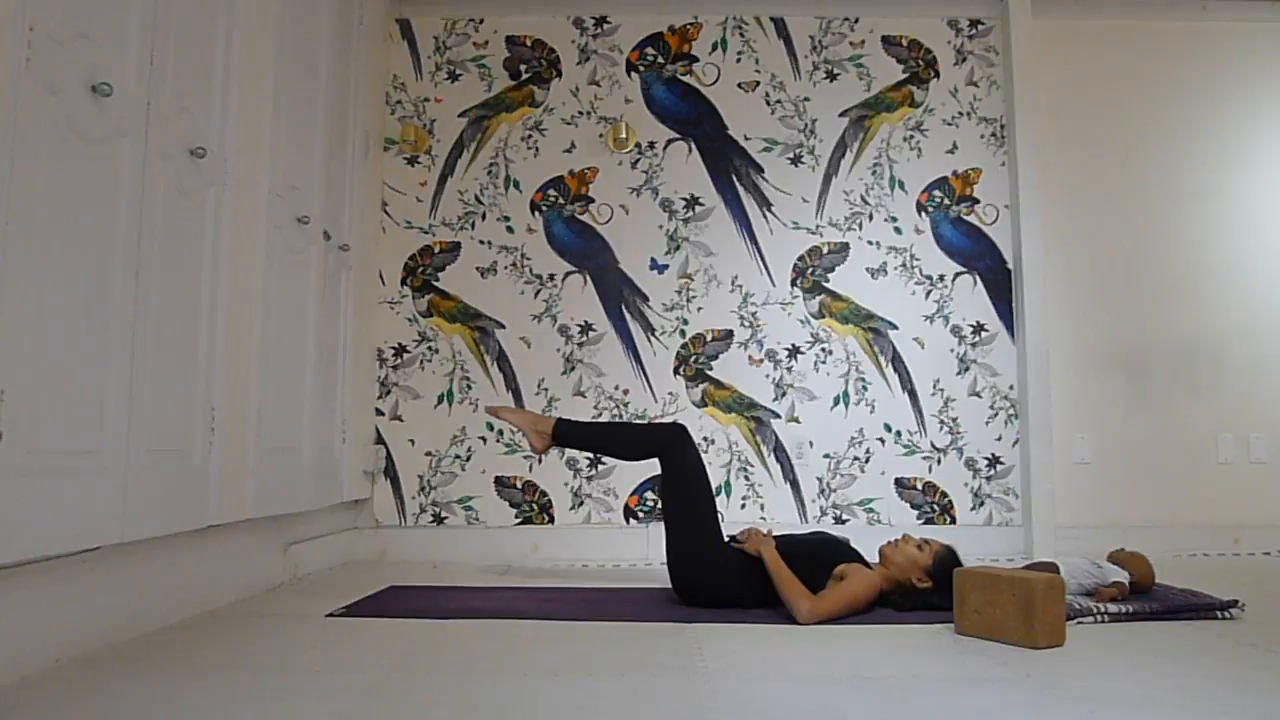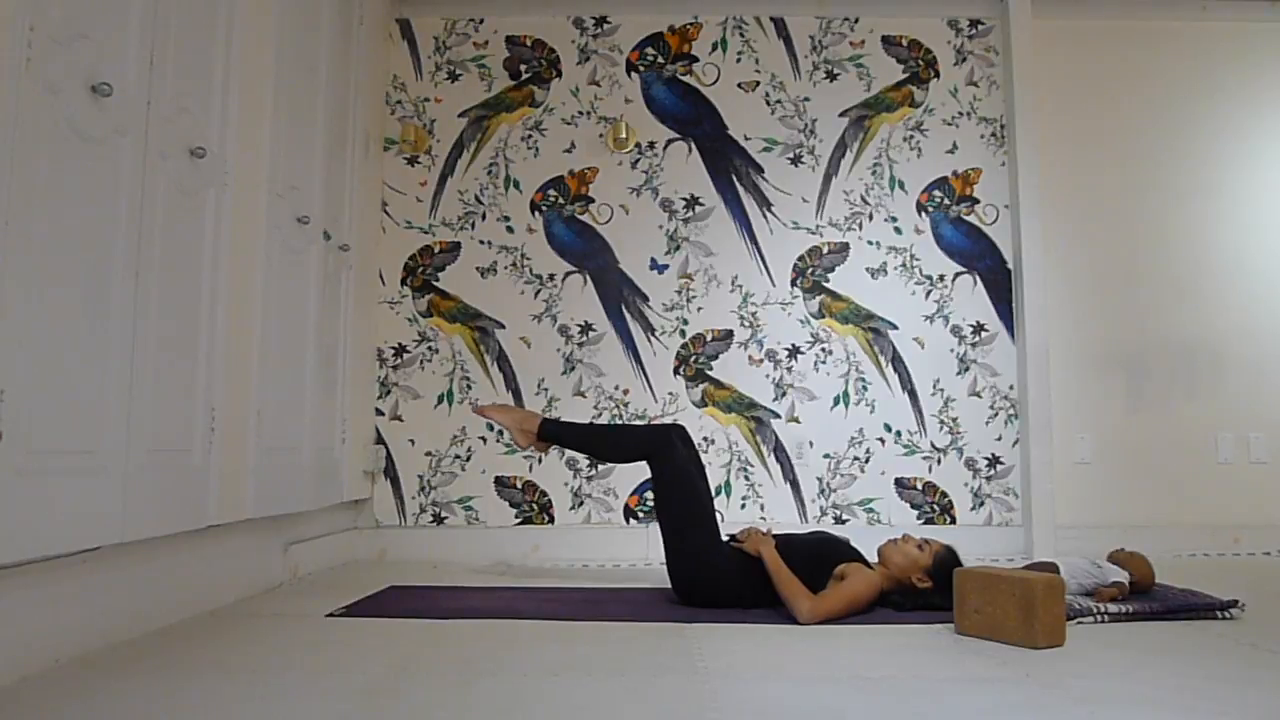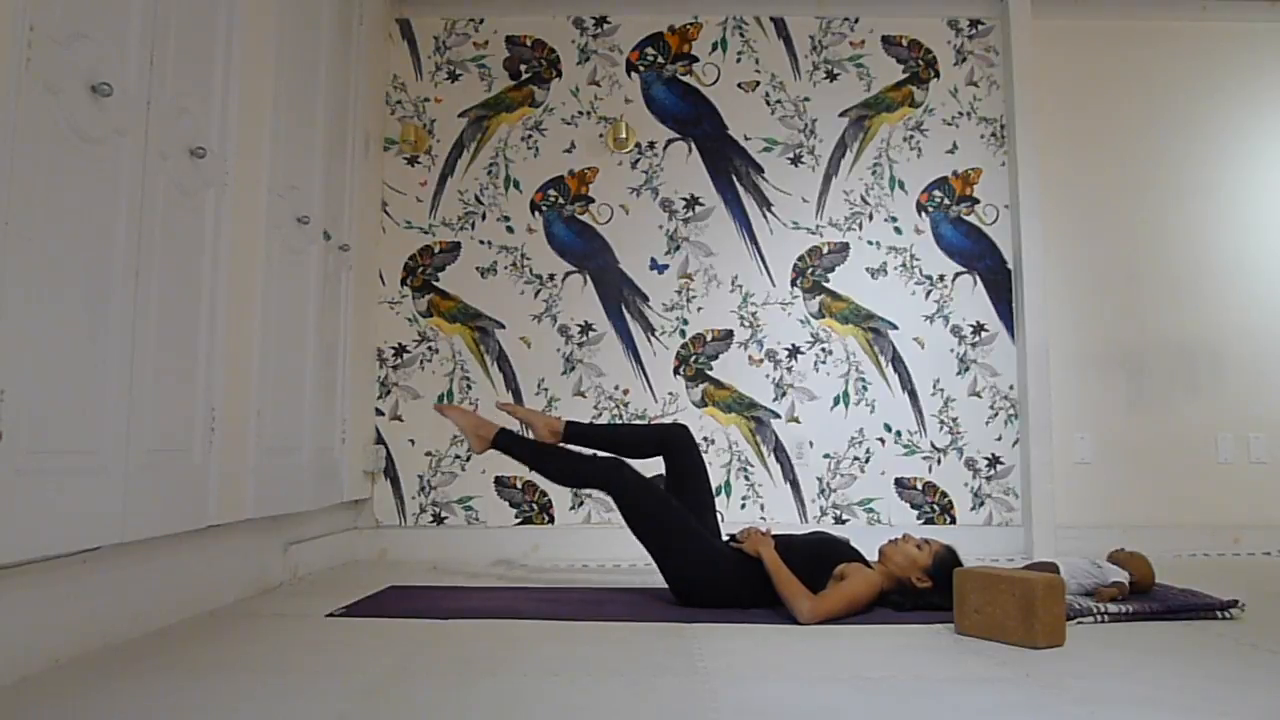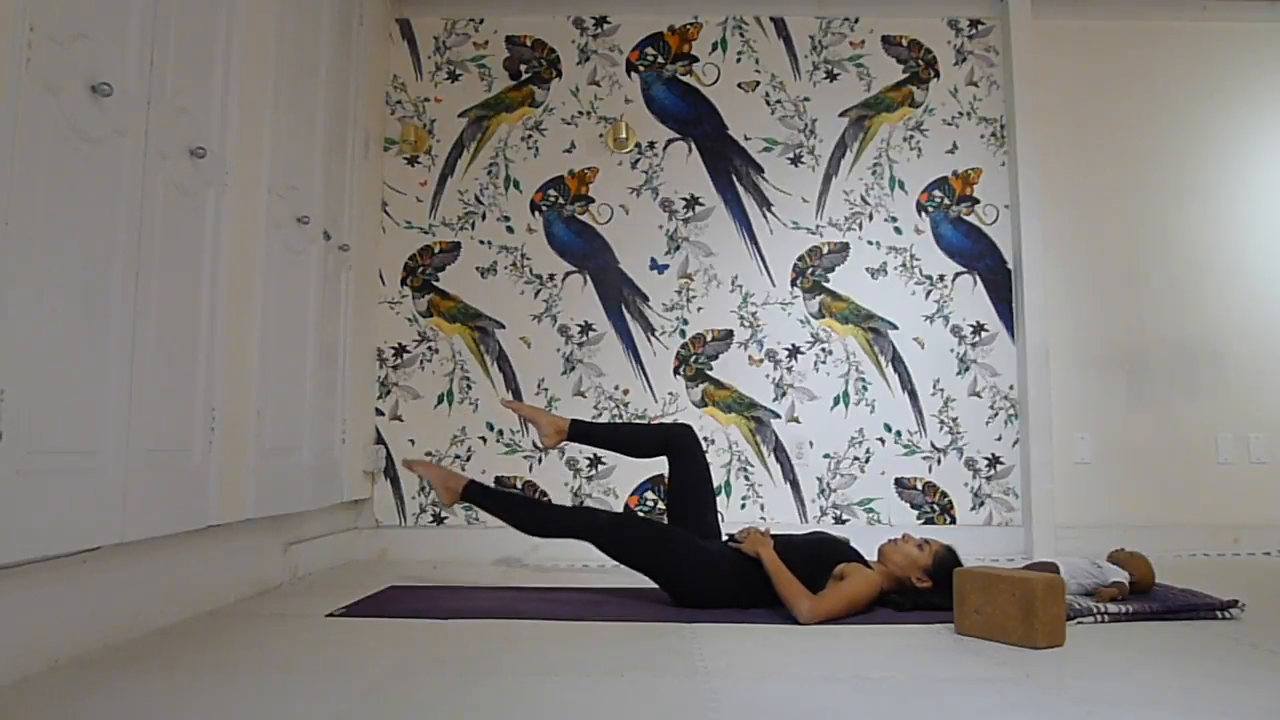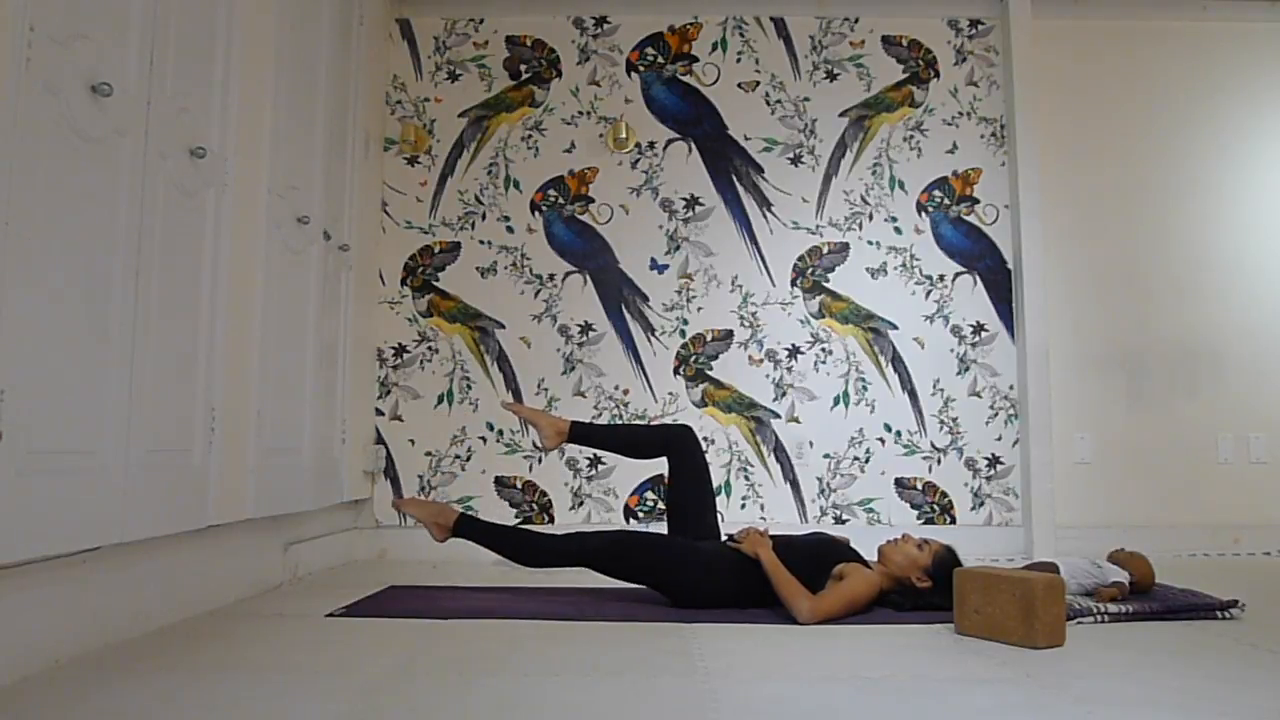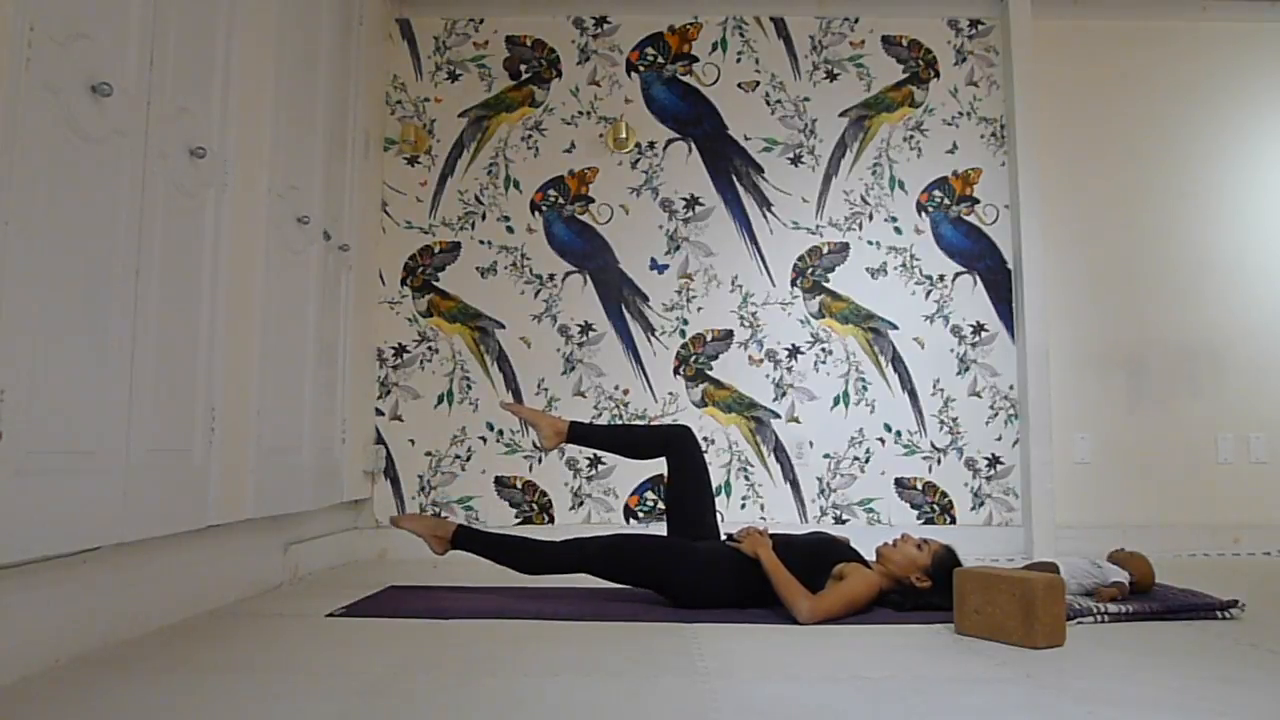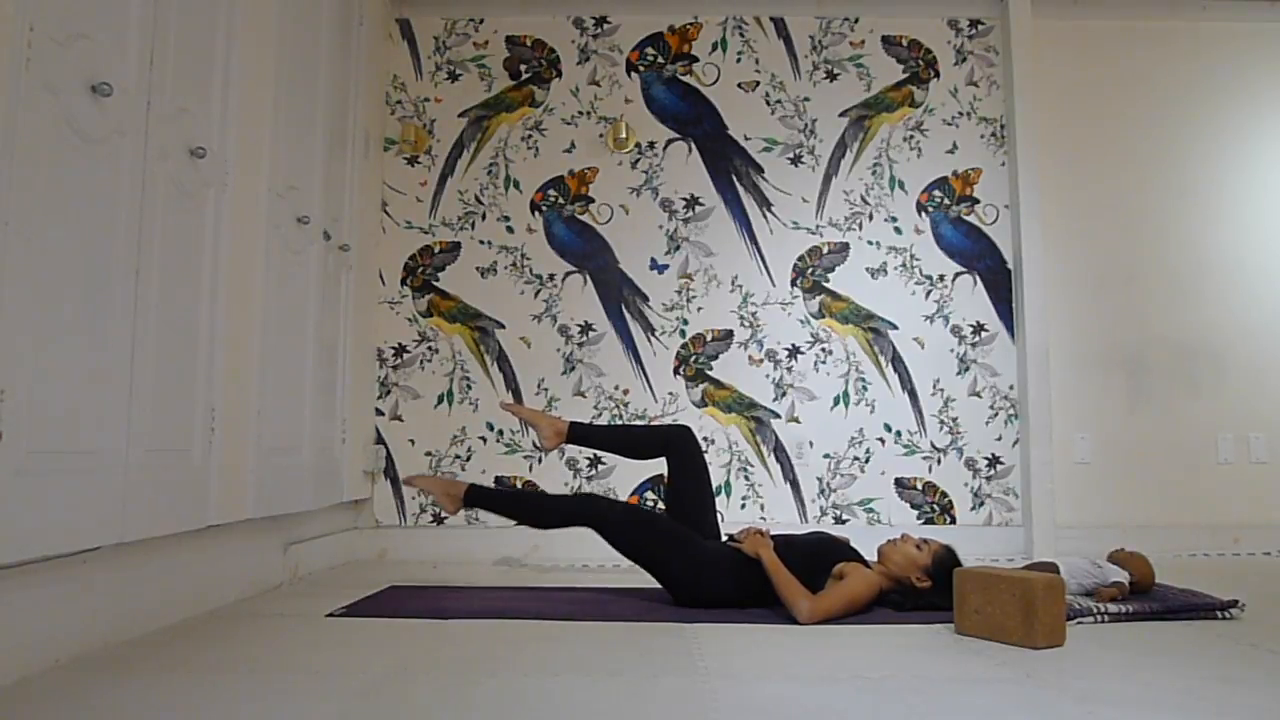
dt=0.5s
person 1, frame 1
left shoulder: (866, 585)
right shoulder: (862, 569)
left elbow: (807, 609)
left wrist: (766, 551)
right wrist: (763, 542)
left hip: (711, 577)
right hip: (720, 565)
left knee: (674, 439)
right knee: (672, 439)
left ankle: (552, 428)
right ankle: (553, 433)
person 1, frame 2
left shoulder: (868, 584)
right shoulder: (861, 568)
left elbow: (807, 609)
left wrist: (766, 550)
right wrist: (762, 538)
left hip: (712, 577)
right hip: (718, 563)
left knee: (661, 446)
right knee: (673, 437)
left ankle: (538, 429)
right ankle: (547, 429)
person 1, frame 3
left shoulder: (867, 584)
right shoulder: (860, 568)
left elbow: (808, 608)
left wrist: (765, 552)
right wrist: (761, 540)
left hip: (713, 578)
right hip: (718, 559)
left knee: (614, 473)
right knee: (676, 437)
left ankle: (495, 438)
right ankle: (560, 431)
person 1, frame 4
left shoulder: (867, 586)
right shoulder: (858, 566)
left elbow: (807, 610)
left wrist: (763, 552)
right wrist: (758, 540)
left hip: (711, 579)
right hip: (713, 556)
left knee: (585, 519)
right knee: (679, 437)
left ankle: (463, 490)
right ankle: (564, 429)
person 1, frame 5
left shoulder: (865, 585)
right shoulder: (856, 565)
left elbow: (807, 609)
left wrist: (762, 551)
right wrist: (758, 540)
left hip: (710, 577)
right hip: (711, 552)
left knee: (576, 547)
right knee: (680, 438)
left ankle: (457, 523)
right ankle: (565, 430)
person 1, frame 6
left shoulder: (866, 585)
right shoulder: (857, 564)
left elbow: (807, 609)
left wrist: (763, 553)
right wrist: (761, 538)
left hip: (709, 579)
right hip: (711, 553)
left knee: (577, 553)
right knee: (678, 439)
left ankle: (453, 535)
right ankle: (564, 431)
person 1, frame 7
left shoulder: (866, 585)
right shoulder: (855, 564)
left elbow: (806, 608)
left wrist: (763, 552)
right wrist: (759, 538)
left hip: (711, 577)
right hip: (713, 555)
left knee: (593, 508)
right knee: (678, 438)
left ankle: (467, 496)
right ankle: (564, 432)
